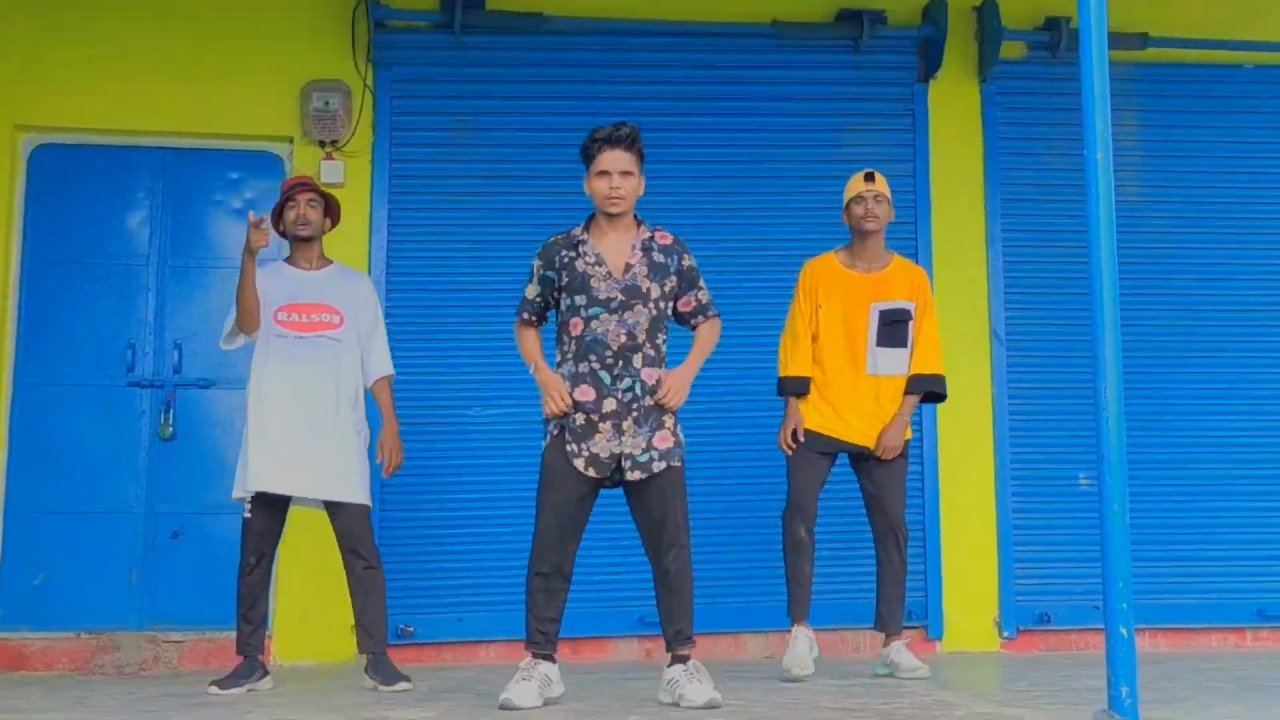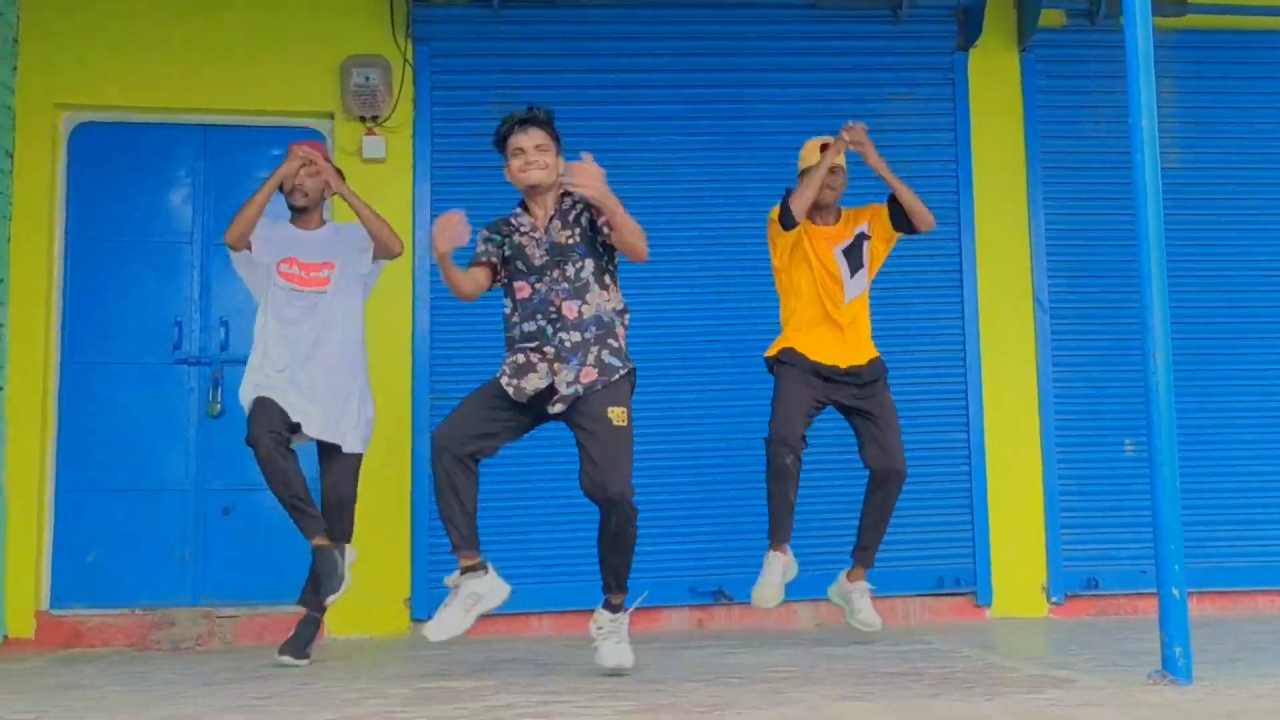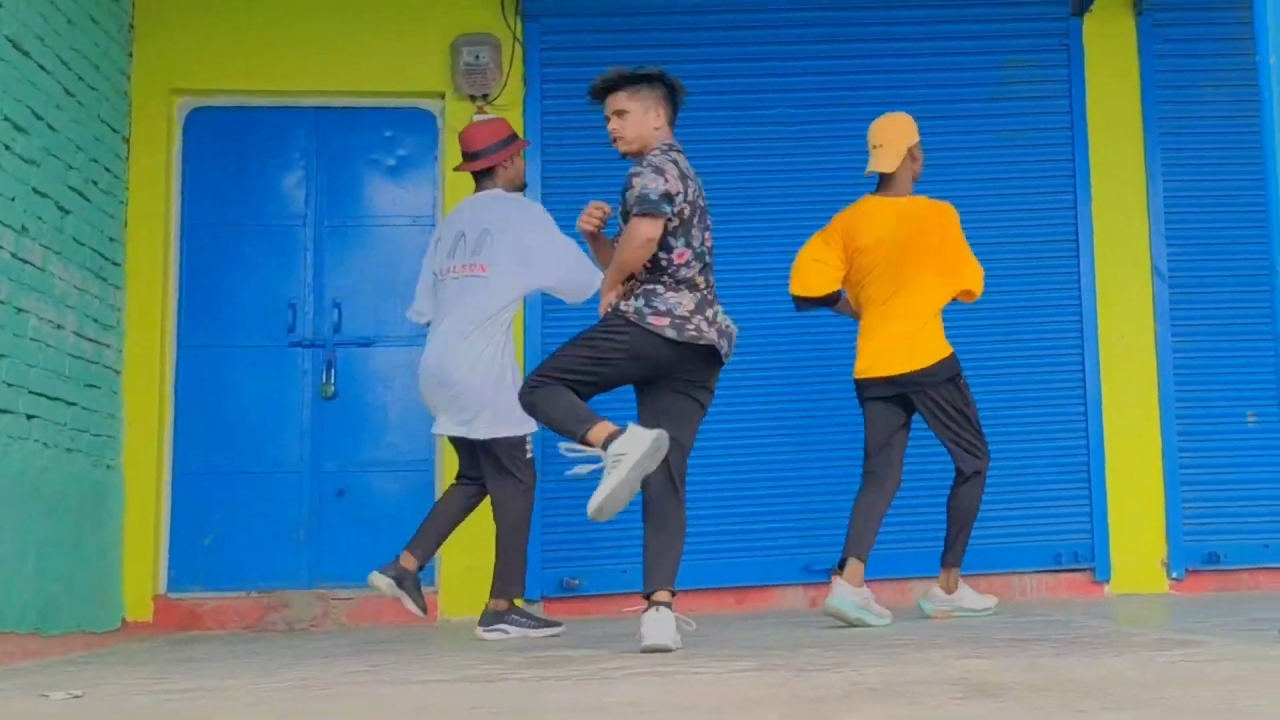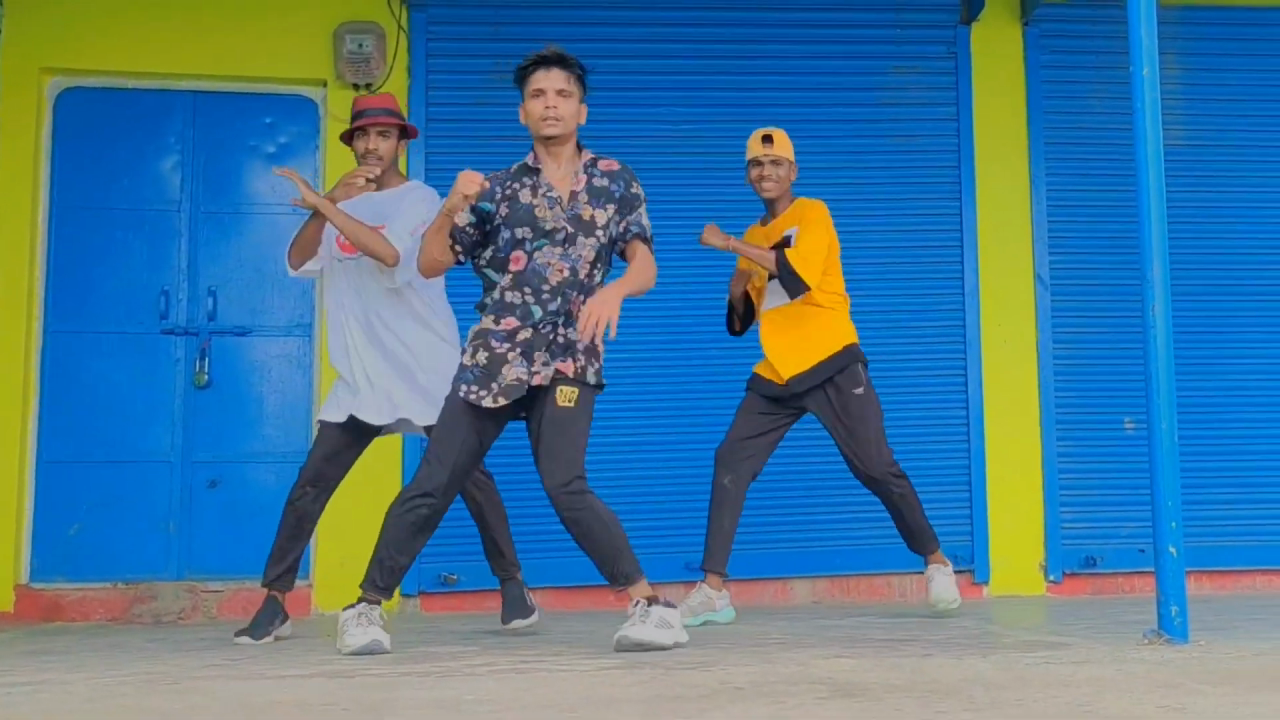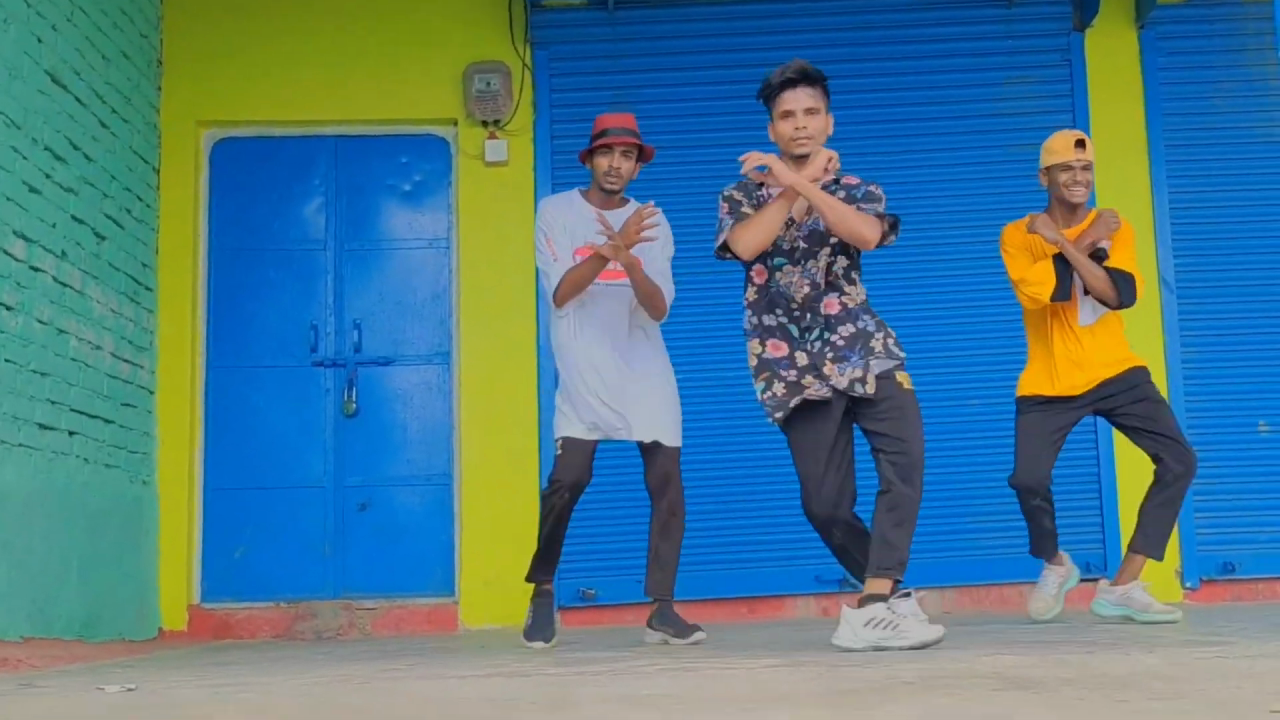
dt=1s
person 1, frame 1
left shoulder: (669, 251)
right shoulder: (557, 252)
left elbow: (708, 320)
right elbow: (527, 323)
left wrist: (687, 370)
right wrist: (543, 374)
left hip: (650, 424)
right hip: (577, 424)
left knee: (670, 546)
right knee: (552, 546)
left ankle: (681, 666)
right ankle: (540, 664)
person 1, frame 2
left shoulder: (593, 213)
right shoulder: (501, 233)
left elbow: (638, 250)
right elbow: (468, 289)
left wrist: (603, 197)
right wrist: (443, 256)
left hip: (598, 372)
right hip: (527, 373)
left knee: (611, 492)
right knee: (449, 442)
left ankle: (612, 614)
right ankle: (474, 578)
person 1, frame 3
left shoulder: (651, 168)
right shoulder: (672, 172)
left elbow: (645, 234)
left wrist: (614, 283)
right wrist: (596, 235)
left hip: (652, 322)
right hip: (698, 341)
left knee: (540, 389)
right knee: (664, 481)
left ankle: (622, 442)
right ankle: (660, 612)
person 1, frame 4
left shoulder: (615, 179)
right shoulder: (495, 188)
left elbow: (644, 265)
right elbow: (430, 266)
left wrist: (613, 292)
right wrist: (454, 203)
left hip: (567, 356)
right hip: (494, 355)
left knee: (564, 483)
right knee: (432, 484)
left ankle: (650, 603)
right ankle: (367, 606)
person 1, frame 5
left shoulder: (855, 186)
right shoulder: (744, 192)
left elbow: (867, 236)
right elbow: (746, 246)
left wrist: (801, 183)
right wrist: (785, 191)
left hip: (860, 344)
right hip: (791, 361)
left knee: (905, 456)
right knee: (825, 502)
left ankle: (874, 607)
right ankle: (886, 596)
person 2, frame 1
left shoulder: (356, 285)
right shoulder: (263, 279)
left elbow: (376, 363)
right elbow: (246, 328)
left wrist: (390, 425)
right wrist: (249, 253)
left hip: (339, 442)
right hip: (273, 440)
left knee: (361, 548)
right knee: (255, 550)
left ankle: (377, 658)
right ankle: (251, 661)
person 2, frame 2
left shoulder: (352, 242)
right shoulder: (265, 238)
left elbow: (394, 246)
right elbow: (232, 237)
left wrist: (342, 189)
right wrist: (278, 174)
left hip: (338, 393)
right hip: (276, 383)
left knee: (337, 506)
right knee: (265, 438)
left ankle: (310, 619)
right ankle: (326, 545)
person 2, frame 3
left shoulder: (450, 224)
right shoulder: (526, 217)
left elbow: (422, 310)
right elbow: (585, 285)
left hip: (443, 370)
right hip: (478, 375)
left knee: (474, 481)
right knee: (516, 479)
left ankle: (404, 569)
right ankle: (501, 607)
person 2, frame 4
left shoulder: (422, 198)
right shoulder: (344, 198)
left elbow: (392, 256)
right elbow: (299, 263)
left wrist: (323, 205)
right wrist: (330, 200)
left hip: (429, 363)
right hip: (360, 371)
left knee: (465, 472)
right knee: (313, 479)
left ankle: (512, 584)
right ankle: (275, 602)
person 2, frame 5
left shoulder: (652, 223)
right shoulder: (553, 212)
left elbow: (658, 310)
right elbow: (561, 296)
left wrist: (630, 261)
right wrist: (607, 250)
left hip: (647, 372)
right hip: (586, 374)
left knee: (666, 483)
right knee: (568, 478)
left ankle: (663, 609)
right ankle: (542, 590)
person 3, frame 1
left shoulder: (912, 278)
right shoulder: (817, 272)
left elbow: (924, 355)
right elbow: (797, 344)
left wrist: (902, 419)
right wrist: (792, 410)
left hip: (884, 428)
right hip: (820, 421)
left knee: (892, 529)
right knee: (798, 513)
left ankle: (893, 644)
right ankle: (801, 632)
person 3, frame 2
left shoulder: (866, 221)
right shoulder: (787, 227)
left elbow: (925, 222)
right elbow: (796, 206)
left wrist: (871, 156)
right wrist: (835, 147)
left hip: (860, 366)
right hip: (802, 360)
left knee: (890, 468)
right knee: (784, 440)
left ankle: (856, 580)
right ankle: (779, 553)
person 3, frame 3
left shoulder: (847, 222)
right shoulder: (939, 217)
left elbow: (806, 290)
right elbow: (969, 288)
left hip: (874, 370)
right hip: (927, 363)
left knee: (880, 476)
right knee: (974, 463)
left ankle: (850, 582)
right ankle: (948, 586)
person 3, frame 4
left shoulder: (813, 214)
right shoulder: (760, 237)
left elbow: (796, 276)
right elbow: (742, 321)
left wrist: (729, 244)
right wrist: (738, 292)
left hip: (831, 368)
right hip: (776, 377)
left knee: (877, 467)
right knee: (730, 463)
left ankle: (936, 563)
right ankle: (713, 589)
person 3, frame 5
left shoulder: (1111, 226)
right shoulder: (1018, 234)
left elbow: (1121, 294)
right elbow: (1040, 292)
left wrist: (1067, 244)
right wrist: (1086, 242)
left hip: (1116, 372)
right hip: (1049, 383)
left knee: (1179, 459)
right knee: (1027, 480)
left ankle: (1123, 585)
right ankle: (1054, 563)
